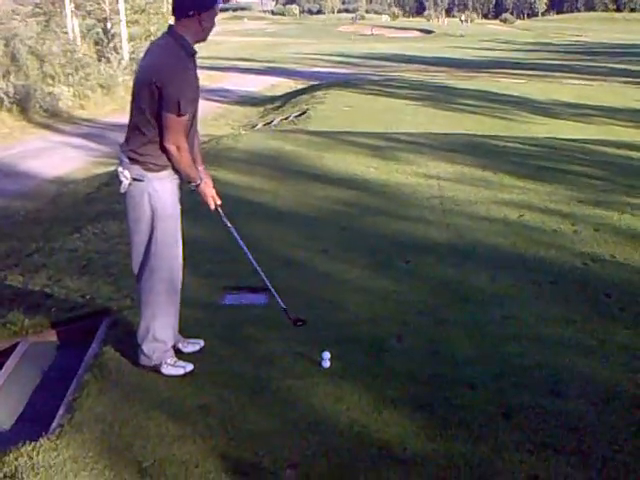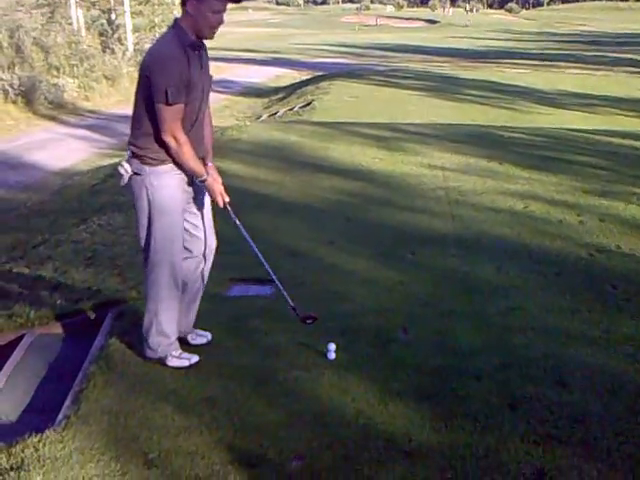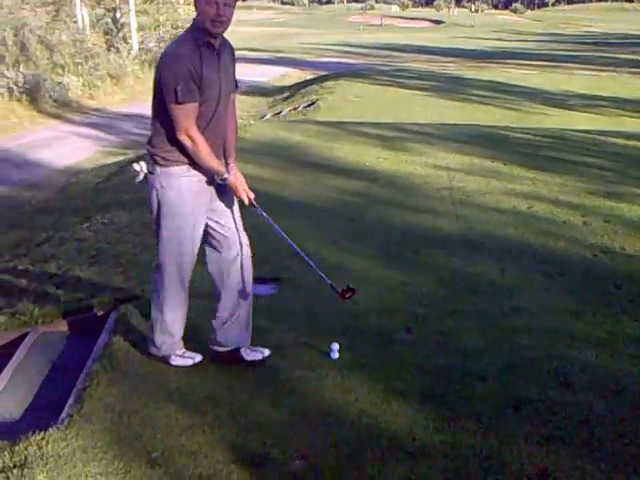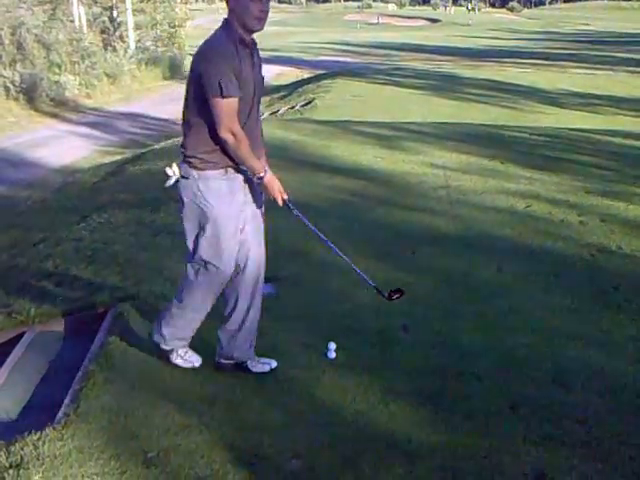
dt=0.3s
person 1, frame 1
left shoulder: (167, 48)
right shoulder: (177, 66)
right elbow: (173, 143)
left wrist: (201, 169)
right wrist: (198, 182)
left hip: (155, 170)
right hip: (151, 175)
left knee: (169, 262)
right knee: (160, 266)
left ankle: (167, 335)
right ankle: (154, 350)
person 1, frame 2
left shoulder: (198, 50)
right shoulder: (166, 57)
right elbow: (172, 135)
left wrist: (210, 165)
right wrist: (206, 177)
left hip: (189, 168)
right hip: (160, 172)
left knee: (201, 248)
right knee: (166, 262)
left ankle: (180, 323)
right ankle: (161, 343)
person 1, frame 3
left shoulder: (225, 51)
right shoulder: (178, 57)
right elbow: (187, 134)
left wrist: (232, 165)
right wrist: (227, 175)
left hip: (211, 171)
right hip: (177, 175)
left knee: (234, 252)
right knee: (176, 264)
left ankle: (229, 340)
right ankle: (166, 342)
person 1, frame 4
left shoulder: (249, 49)
right shoulder: (217, 53)
right elbow: (228, 131)
left wrist: (262, 166)
right wrist: (264, 175)
left hip: (238, 175)
right hip: (209, 176)
left knee: (251, 265)
right knee: (215, 266)
left ankle: (235, 351)
right ankle: (172, 336)
